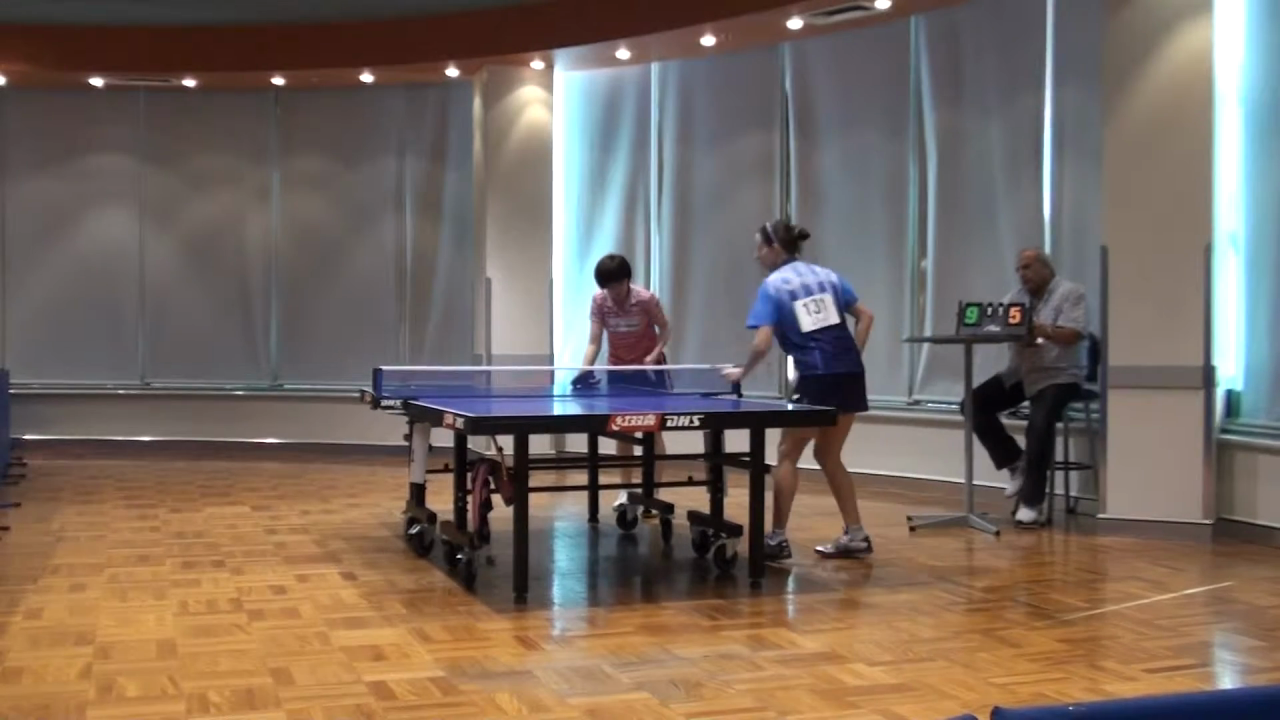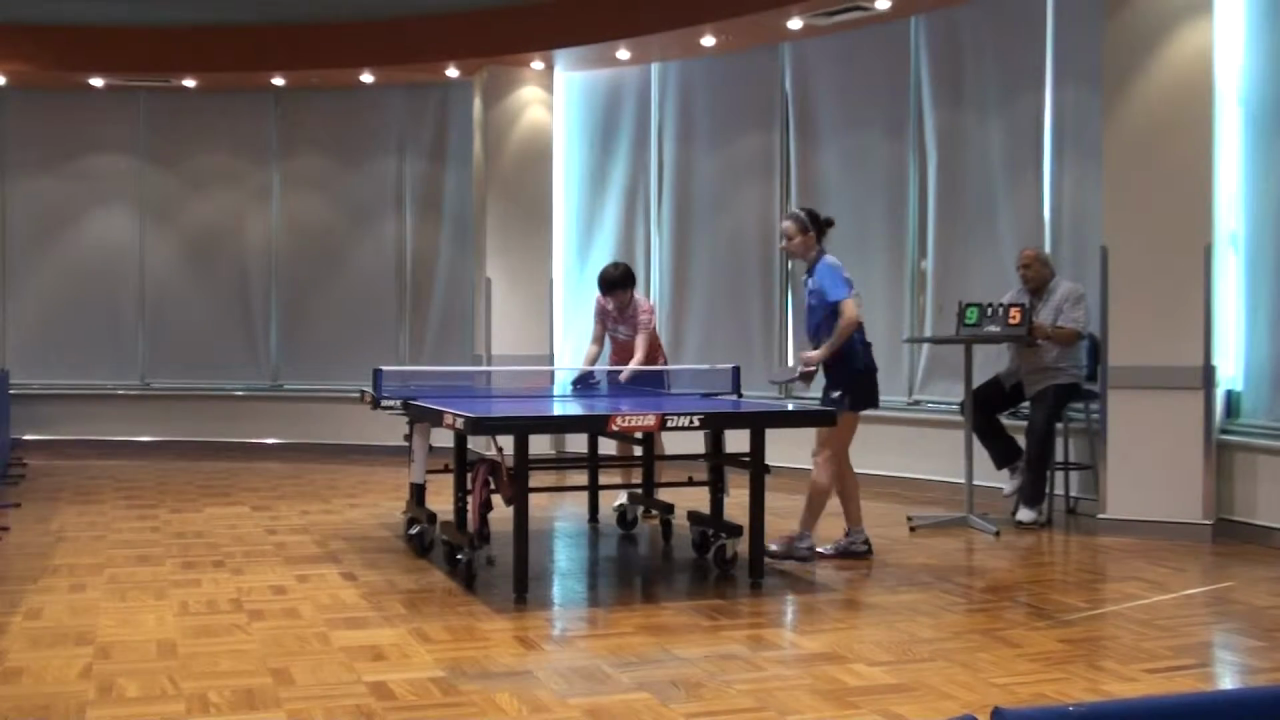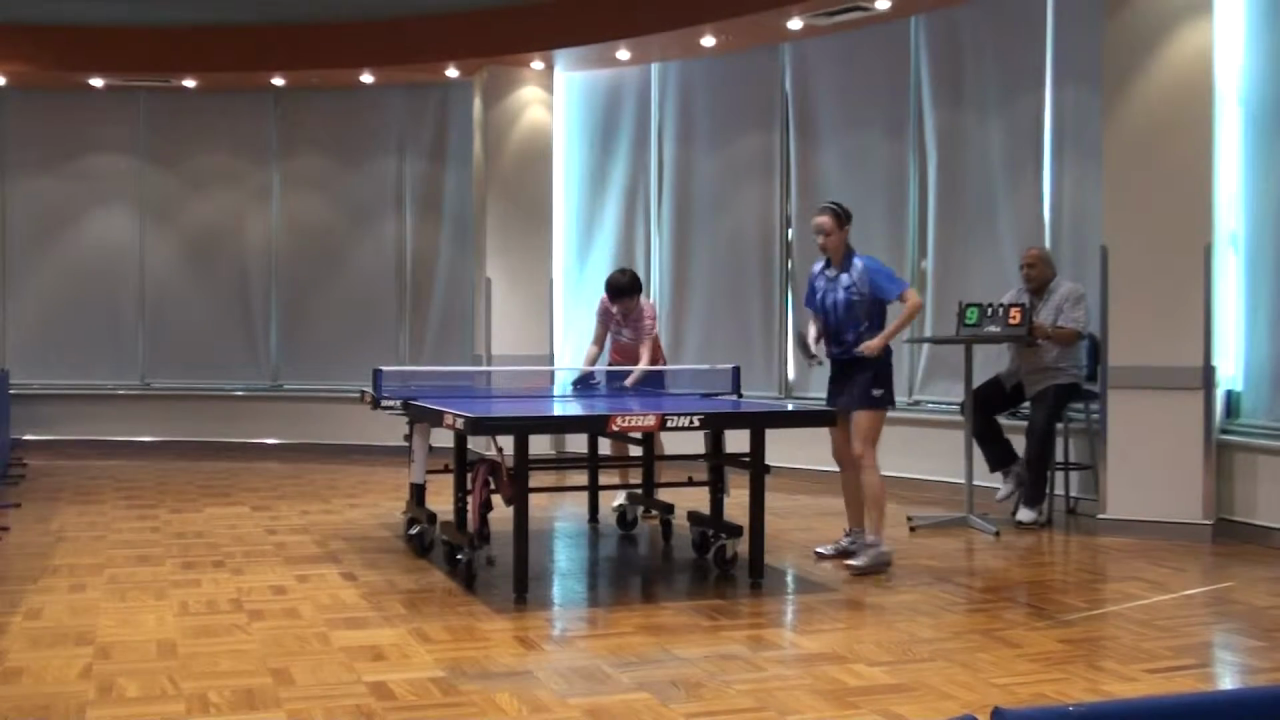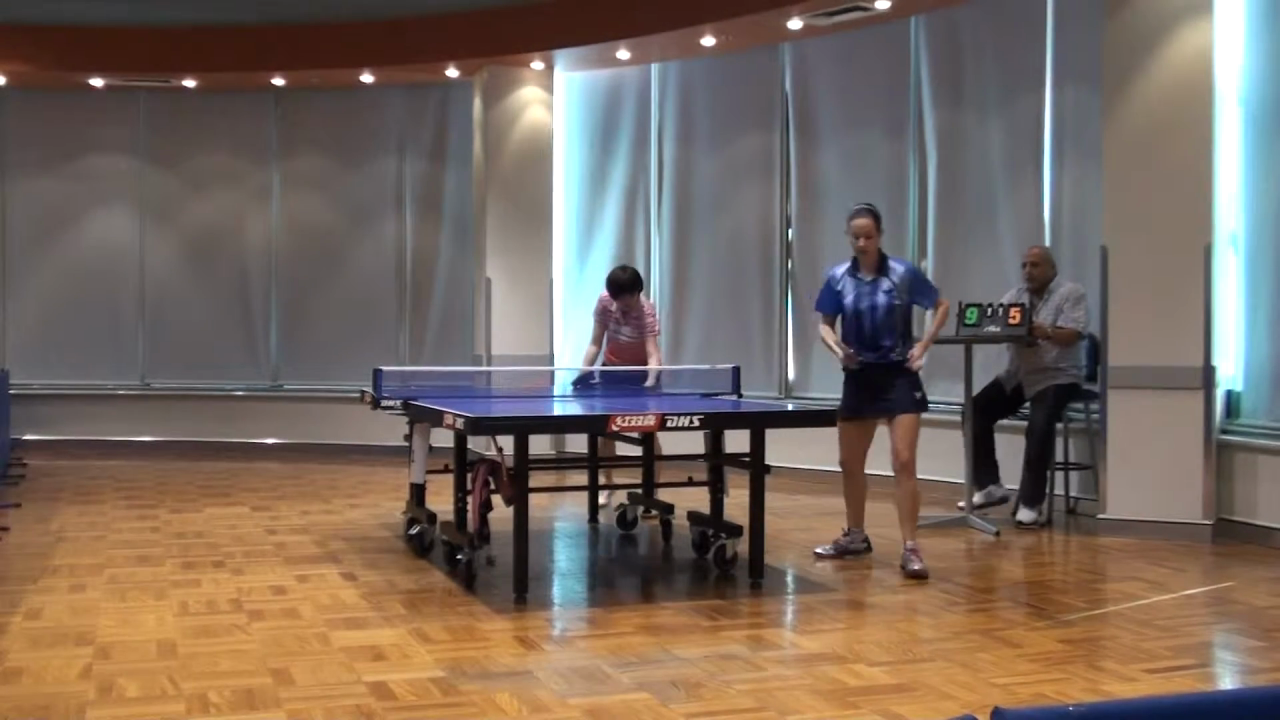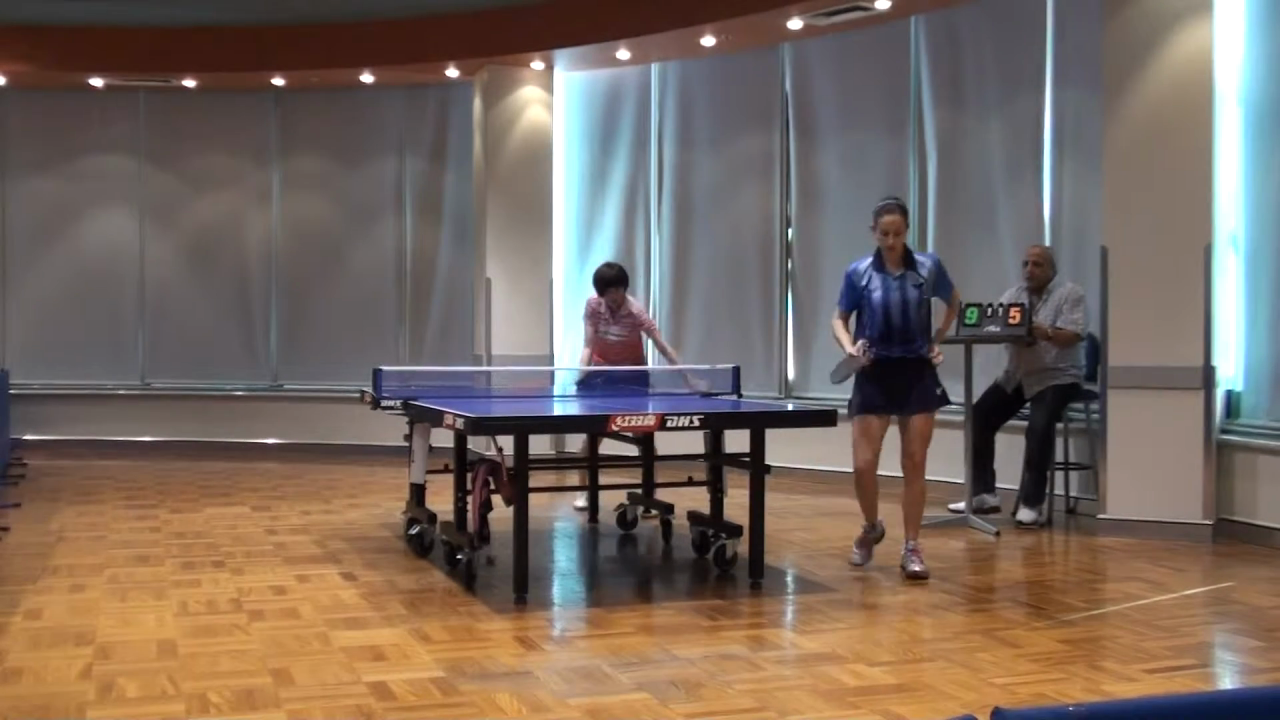
dt=0.2s
person 1, frame 1
left shoulder: (772, 286)
right shoulder: (827, 275)
left elbow: (762, 342)
right elbow: (865, 316)
left wrist: (743, 371)
right wrist: (852, 356)
left hip: (818, 376)
right hip: (848, 373)
left knee: (786, 457)
right knee: (827, 456)
left ankle: (777, 539)
right ankle: (856, 535)
person 1, frame 2
left shoulder: (826, 269)
right shoulder: (814, 273)
left elbow: (852, 314)
left wrist: (825, 352)
right wrist: (819, 355)
left hip: (850, 373)
right hip: (842, 373)
left knee: (825, 456)
right knee: (835, 456)
left ankle: (801, 539)
right ankle: (855, 537)
person 1, frame 3
left shoulder: (868, 269)
right shoulder: (818, 274)
left elbow: (914, 302)
left wrist: (882, 339)
right wrist: (812, 339)
left hip: (868, 370)
right hip: (839, 370)
left knee: (863, 456)
right knee: (844, 457)
left ankle: (876, 545)
right ankle: (855, 537)
person 1, frame 4
left shoulder: (906, 274)
right shoulder: (837, 278)
left elbow: (942, 307)
right elbow: (824, 323)
left wrist: (924, 345)
right wrist: (837, 350)
left hip: (899, 377)
right hip: (860, 378)
left knee: (904, 462)
right knee: (850, 464)
left ankle: (909, 549)
right ankle: (854, 536)
person 1, frame 5
left shoulder: (930, 267)
right shoulder: (858, 273)
left elbow: (952, 303)
right elbow: (839, 319)
left wrist: (937, 341)
right wrist: (849, 347)
left hip: (918, 373)
right hip: (875, 376)
left knee: (914, 465)
right knee: (864, 465)
left ankle: (911, 548)
right ankle: (871, 528)
person 2, frame 1
left shoulder: (1071, 293)
right shoulder: (1016, 295)
left elbow: (1073, 334)
left wrist: (1046, 331)
left hip: (1058, 376)
right hip: (1019, 374)
left knee: (1039, 424)
right knee: (974, 404)
left ankle: (1032, 503)
right ankle: (1016, 463)
person 2, frame 2
left shoulder: (1071, 293)
right shoulder: (1015, 295)
left elbow: (1073, 335)
left wrist: (1047, 332)
left hip: (1057, 376)
right hip: (1018, 374)
left knee: (1039, 425)
right knee: (974, 405)
left ankle: (1031, 504)
right ankle: (1017, 463)
person 2, frame 3
left shoulder: (1071, 293)
right shoulder: (1015, 295)
left elbow: (1073, 335)
left wrist: (1047, 332)
left hip: (1058, 376)
right hip: (1018, 374)
left knee: (1039, 426)
right knee: (975, 405)
left ankle: (1031, 504)
right ankle: (1011, 468)
person 2, frame 4
left shoulder: (1071, 293)
right shoulder: (1014, 295)
left elbow: (1073, 335)
left wrist: (1047, 333)
left hip: (1057, 377)
right hip: (1017, 375)
left knee: (1039, 426)
right knee: (976, 412)
left ankle: (1031, 504)
right ankle: (989, 486)
person 2, frame 5
left shoulder: (1071, 294)
right shoulder: (1013, 294)
left elbow: (1072, 336)
left wrist: (1046, 333)
left hip: (1057, 377)
right hip: (1017, 376)
left knee: (1039, 426)
right knee: (978, 418)
left ankle: (1031, 504)
right ankle: (984, 494)
person 3, frame 1
left shoulder: (646, 299)
right shoulder: (598, 301)
left elbow: (664, 328)
right elbow: (594, 342)
left wrist: (656, 354)
right wrist: (584, 370)
left hip: (648, 369)
right hip: (618, 369)
left ankle: (654, 492)
right ankle: (626, 490)
person 3, frame 2
left shoulder: (643, 309)
right shoulder: (602, 303)
left elbow: (641, 355)
right elbow: (596, 343)
left wrist: (624, 377)
right wrist: (584, 372)
left hip: (650, 370)
right hip: (619, 369)
right ankle: (627, 489)
person 3, frame 3
left shoulder: (646, 313)
right shoulder: (605, 304)
left elbow: (645, 360)
right elbow: (597, 343)
left wrist: (630, 383)
right wrist: (584, 372)
left hip: (647, 373)
right hip: (618, 369)
person 3, frame 4
left shoulder: (646, 311)
right shoulder: (604, 305)
left elbow: (654, 355)
right elbow: (595, 343)
left wrist: (652, 381)
right wrist: (583, 371)
left hip: (642, 373)
right hip: (613, 371)
right ankle: (607, 486)
person 3, frame 5
left shoulder: (635, 311)
right shoulder: (592, 307)
left elbow: (660, 345)
right elbow: (588, 346)
right wrist: (582, 371)
left hip: (633, 375)
right hip: (600, 374)
right ankle: (584, 490)
